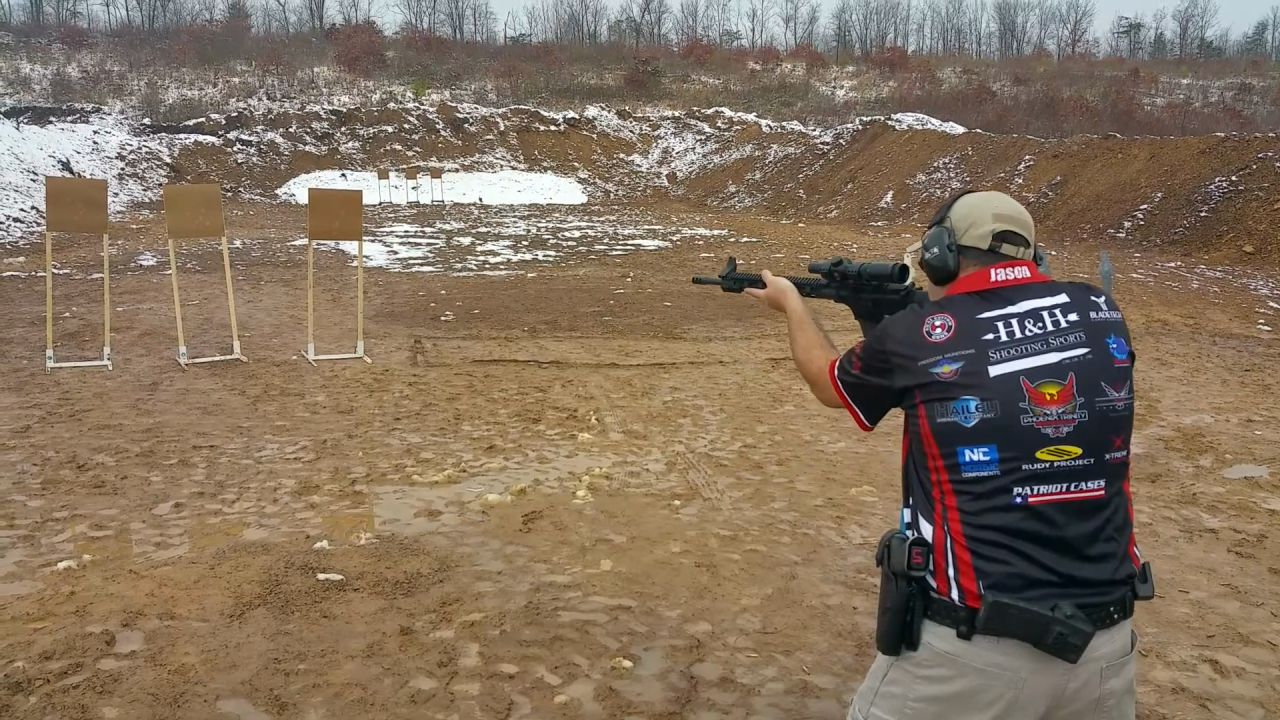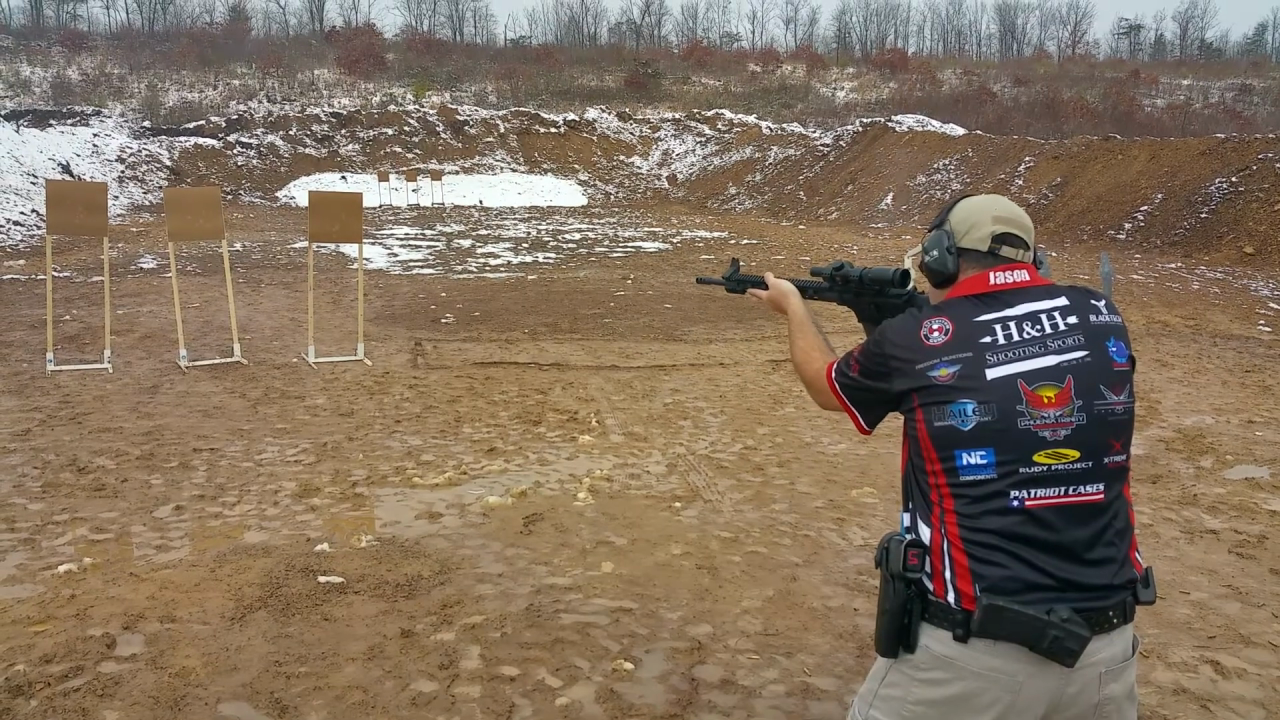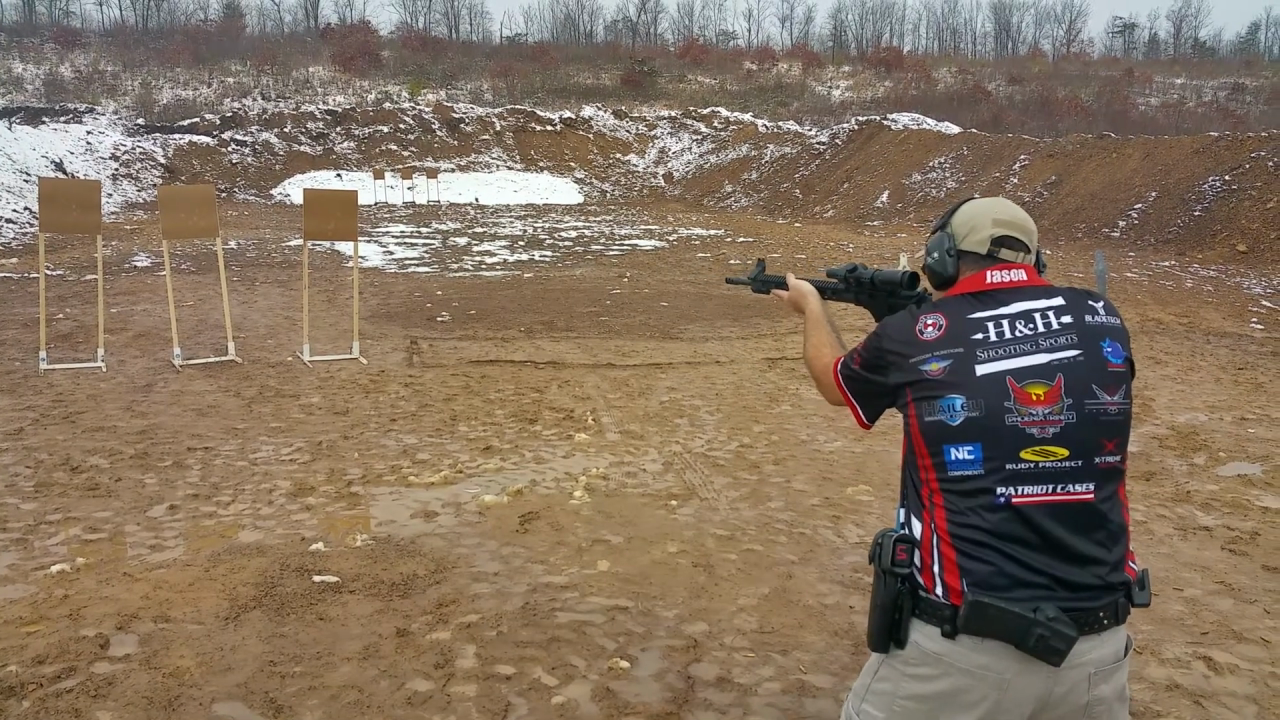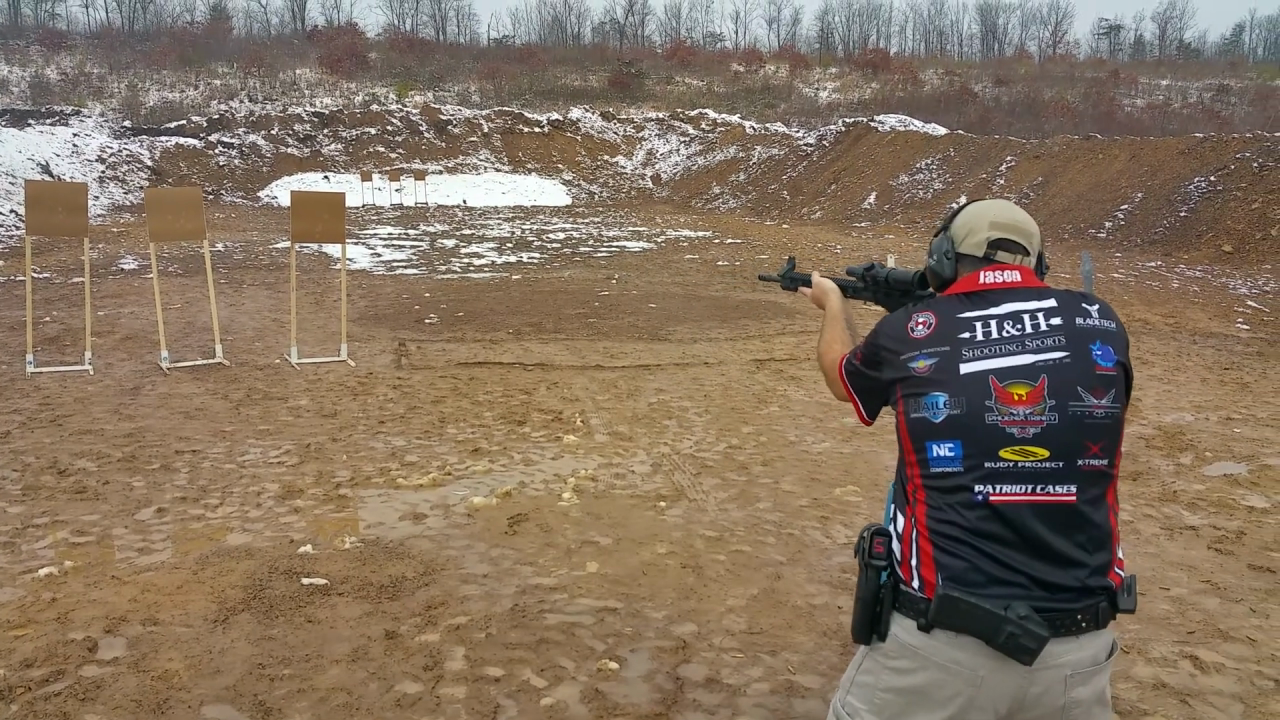
dt=0.7s
person 1, frame 1
left shoulder: (917, 334)
right shoulder: (1100, 314)
left elbow: (830, 382)
left wrist: (791, 301)
left hip: (972, 650)
right hip: (1102, 643)
person 1, frame 2
left shoulder: (914, 338)
right shoulder: (1100, 318)
left elbow: (828, 387)
left wrist: (791, 303)
left hip: (969, 653)
right hip: (1102, 646)
person 1, frame 3
left shoulder: (913, 335)
right shoulder: (1100, 320)
left elbow: (835, 381)
left wrist: (810, 303)
left hip: (959, 648)
right hip: (1094, 647)
person 1, frame 4
left shoulder: (910, 332)
right shoulder: (1100, 325)
left elbow: (843, 378)
left wrist: (832, 301)
left hip: (939, 643)
right hip: (1075, 649)
